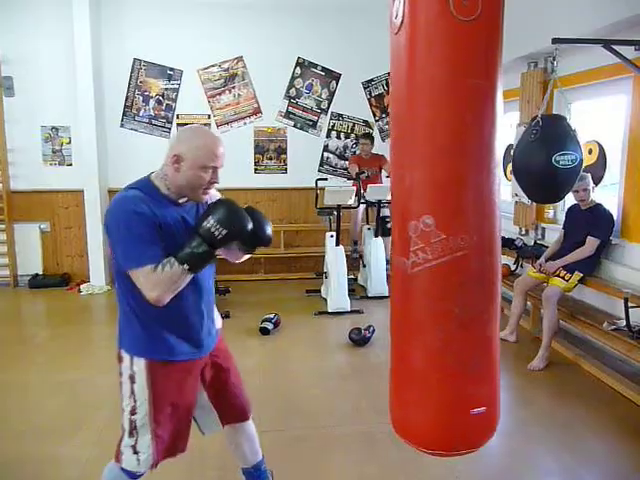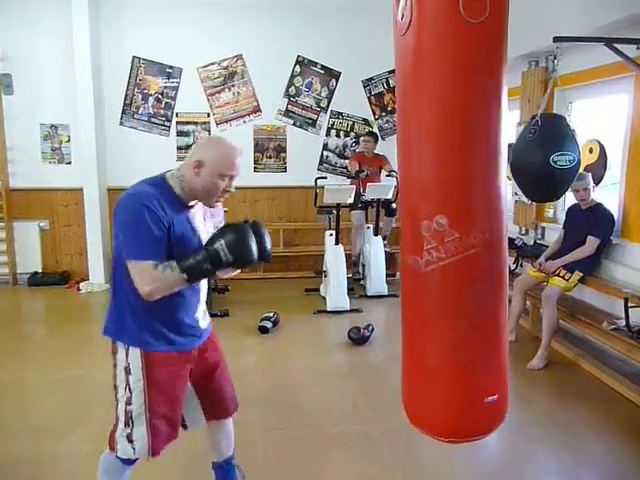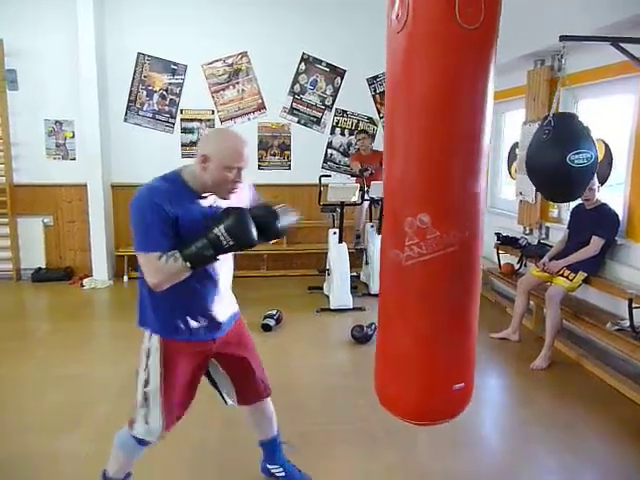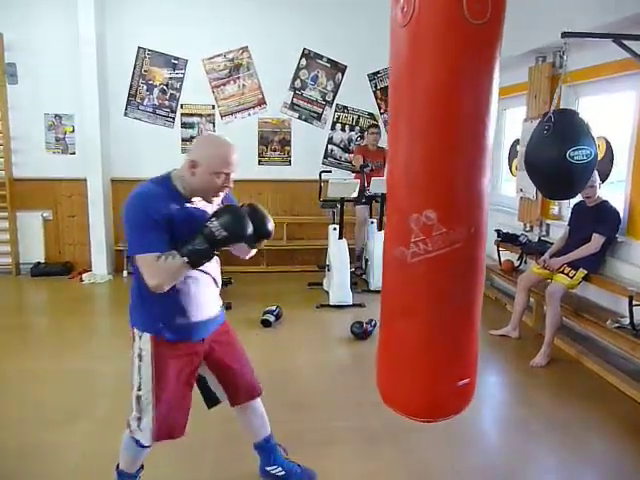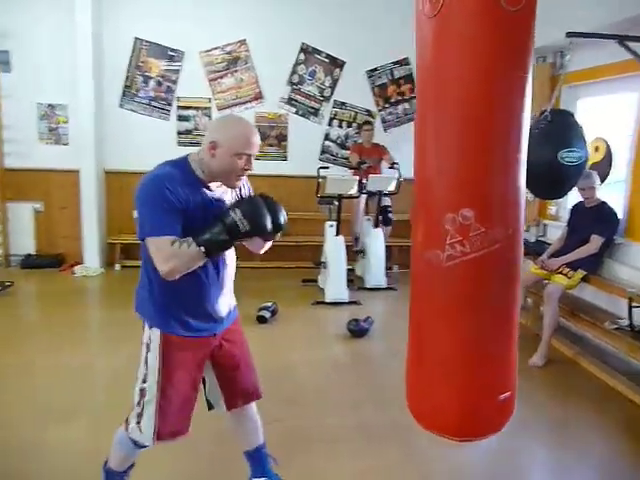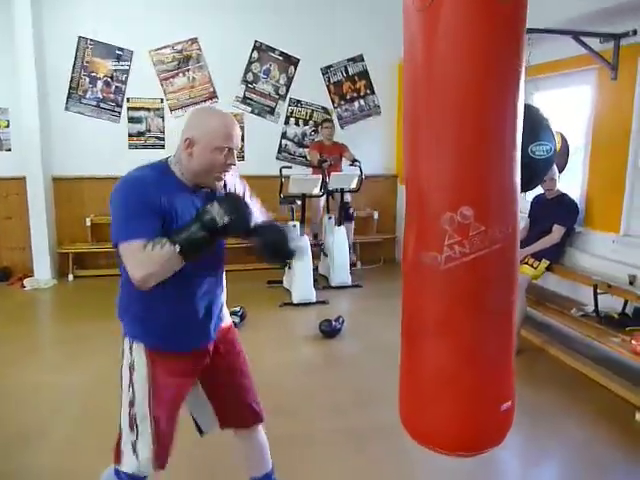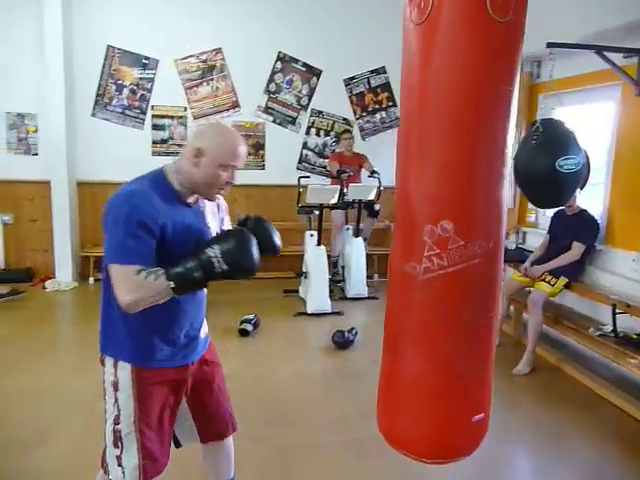
dt=0.5s
person 1, frame 1
left shoulder: (203, 196)
right shoulder: (130, 208)
left elbow: (233, 254)
right elbow: (156, 291)
left wrist: (250, 237)
right wrist: (203, 242)
left hip: (207, 339)
right hip: (155, 354)
left knee: (237, 414)
person 1, frame 2
left shoulder: (205, 203)
right shoulder: (141, 203)
left elbow: (221, 266)
right elbow: (149, 285)
left wrist: (244, 253)
right wrist: (211, 257)
left hip: (197, 333)
right hip: (147, 343)
left knee: (221, 410)
right knee: (134, 441)
person 1, frame 3
left shoulder: (233, 191)
right shoulder: (154, 199)
left elbow: (257, 222)
right elbow: (157, 277)
left wrist: (272, 221)
right wrist: (212, 243)
left hip: (223, 323)
right hip: (172, 333)
left knee: (257, 393)
right knee: (149, 426)
person 1, frame 4
left shoulder: (216, 195)
right shoulder: (145, 202)
left elbow: (243, 251)
right elbow: (156, 278)
left wrist: (255, 230)
right wrist: (206, 241)
left hip: (211, 322)
right hip: (163, 334)
left knee: (246, 393)
right knee: (149, 426)
person 1, frame 5
left shoulder: (235, 184)
right shoulder: (161, 186)
left elbow: (258, 244)
right elbow: (169, 264)
left wrist: (266, 225)
right wrist: (224, 231)
left hip: (222, 318)
right hip: (173, 327)
left knee: (243, 397)
right knee: (149, 424)
person 1, frame 6
left shoulder: (227, 184)
right shoulder: (138, 189)
left elbow: (261, 225)
right elbow: (141, 271)
left wrist: (271, 236)
right wrist: (202, 229)
left hip: (212, 331)
right hip: (156, 344)
left knee: (248, 418)
person 1, frame 7
left shoulder: (207, 200)
right shoulder: (135, 204)
left elbow: (225, 260)
right elbow: (131, 295)
left wrist: (248, 241)
right wrist: (203, 266)
left hip: (194, 347)
right hip: (141, 360)
left knee: (219, 432)
person 2, frame 1
left shoulder: (603, 215)
right shoulder: (572, 210)
left elbow: (589, 250)
left wrist: (557, 263)
right wrist: (544, 258)
left hip: (579, 264)
right hip: (557, 260)
left knee: (549, 295)
right knee: (520, 284)
left ankle: (544, 353)
right ankle: (511, 331)
person 2, frame 2
left shoulder: (603, 215)
right shoulder: (572, 210)
left elbow: (589, 249)
left wrist: (558, 263)
right wrist: (544, 257)
left hip: (579, 264)
right hip: (557, 259)
left knee: (549, 294)
right knee: (519, 283)
left ankle: (544, 352)
right ankle: (511, 331)
person 2, frame 3
left shoulder: (608, 215)
right shoulder: (577, 210)
left elbow: (594, 249)
left wrist: (561, 263)
right wrist: (548, 257)
left hip: (583, 264)
right hip: (561, 259)
left knee: (552, 294)
right knee: (523, 283)
left ankle: (547, 352)
right ankle: (513, 331)
person 2, frame 4
left shoulder: (609, 212)
right shoulder: (578, 207)
left elbow: (595, 246)
left wrist: (562, 260)
right wrist: (548, 254)
left hip: (583, 262)
right hip: (562, 257)
left knee: (553, 292)
right knee: (523, 280)
left ankle: (546, 350)
right ankle: (513, 328)
person 2, frame 5
left shoulder: (607, 214)
right shoulder: (577, 208)
left elbow: (593, 247)
left wrist: (560, 260)
right wrist: (546, 255)
left hip: (581, 262)
right hip: (559, 257)
left knee: (551, 292)
right knee: (522, 280)
left ankle: (543, 350)
person 2, frame 6
left shoulder: (568, 204)
right shoulder: (537, 200)
left elbow: (555, 237)
left wrist: (525, 251)
left hip: (544, 252)
right hip: (523, 248)
left knee: (518, 283)
left ankle: (514, 338)
person 2, frame 7
left shoulder: (589, 222)
right shoulder: (558, 216)
left elbow: (575, 254)
left wrist: (543, 268)
right wrist: (529, 262)
left hip: (563, 270)
right hip: (541, 264)
left knee: (535, 300)
right knee: (505, 287)
left ankle: (529, 357)
right ankle: (495, 334)
person 3, frame 1
left shoulder: (380, 158)
right shoulder: (354, 159)
left elbow: (389, 169)
right elbow: (353, 170)
right wrist: (358, 174)
right knee: (357, 212)
left ankle: (387, 261)
right ankle: (355, 244)
person 3, frame 2
left shoulder: (381, 158)
right shoulder: (356, 156)
left elbow: (388, 168)
right elbow: (353, 167)
left wrist: (392, 172)
right wrist: (357, 172)
right hip: (359, 193)
left knee: (392, 206)
right knee: (357, 226)
left ankle: (383, 238)
right ankle: (355, 265)
person 3, frame 3
left shoulder: (379, 154)
right shoulder: (355, 157)
right elbow: (356, 167)
right wrist: (361, 171)
right hip: (363, 189)
right knee: (362, 205)
right ankle: (358, 236)
person 3, frame 4
left shoulder: (384, 152)
right shoulder: (359, 150)
right elbow: (358, 161)
right wrist: (363, 166)
right hip: (363, 187)
right knee: (362, 221)
right ankle: (359, 259)
person 3, frame 5
left shoulder: (380, 148)
right shoulder: (356, 147)
left elbow: (389, 159)
right elbow: (354, 160)
left wrist: (393, 164)
right wrist: (359, 163)
left knee: (387, 216)
right knee: (360, 201)
right ankle: (356, 238)
person 3, frame 6
left shoulder: (340, 146)
right shoulder: (315, 145)
left elbow: (349, 156)
right elbow: (314, 157)
left wrist: (354, 160)
right wrist: (320, 161)
left knee: (348, 213)
right knee: (318, 204)
left ankle: (349, 249)
right ankle: (316, 236)
person 3, frame 7
left shoulder: (360, 157)
right shoulder: (335, 156)
left elbow: (369, 167)
right elbow: (334, 168)
left wrist: (373, 171)
right wrist: (339, 171)
left knee: (374, 208)
right knee: (338, 226)
left ankle: (363, 238)
right ankle: (335, 265)
